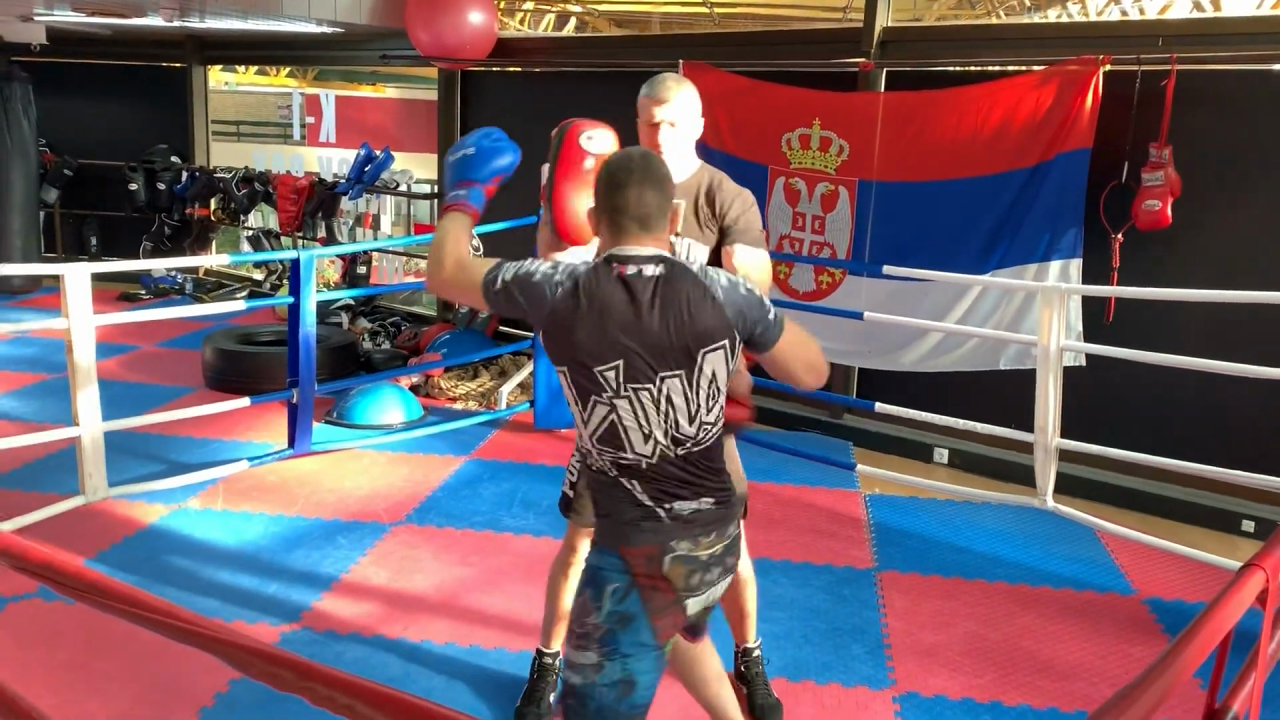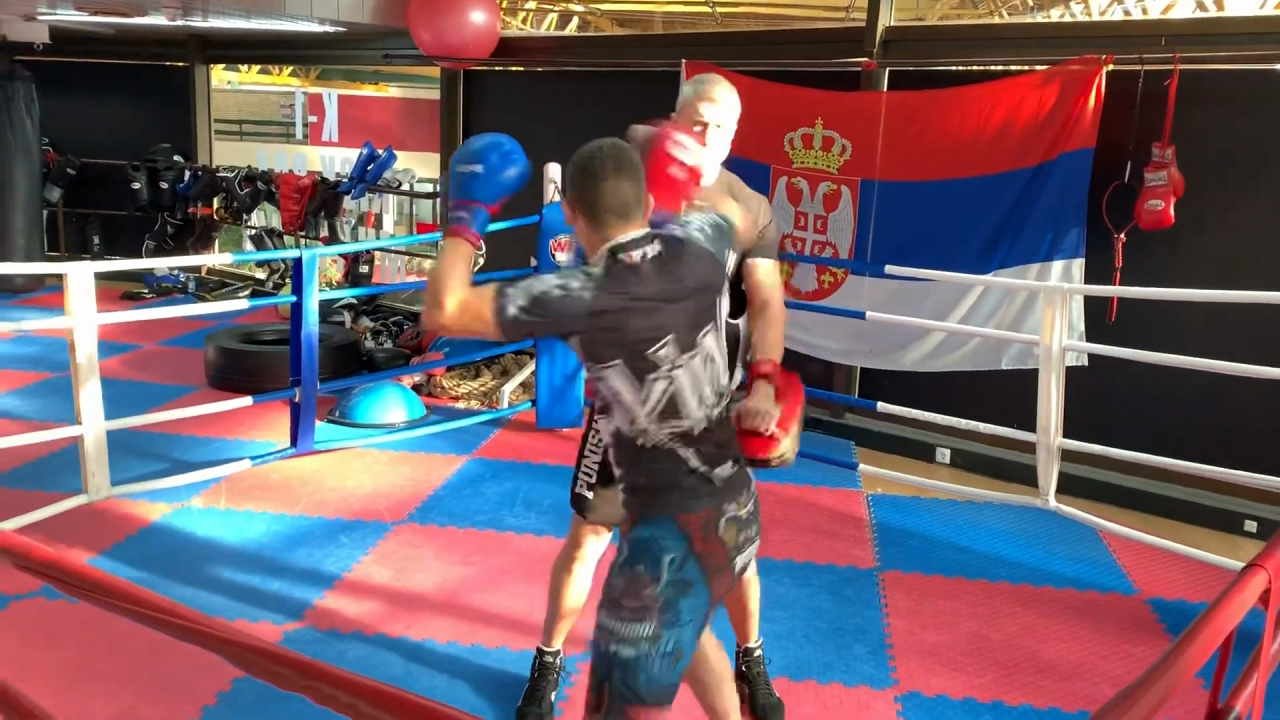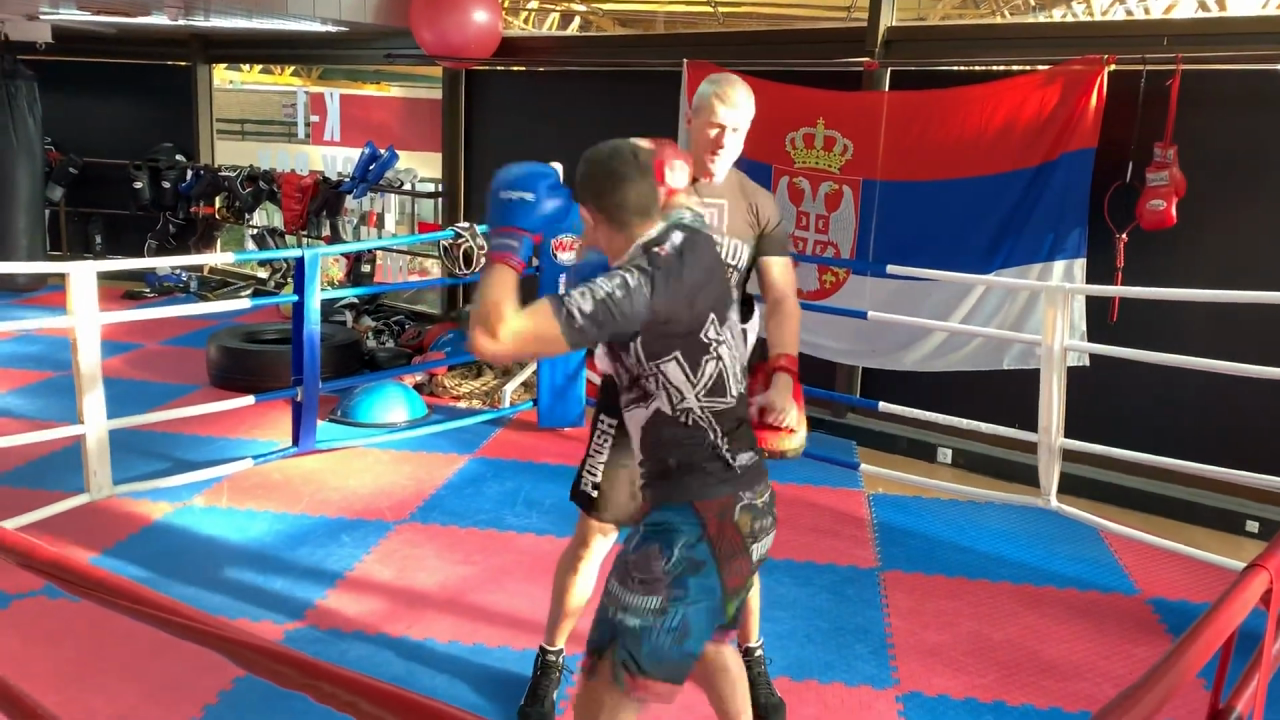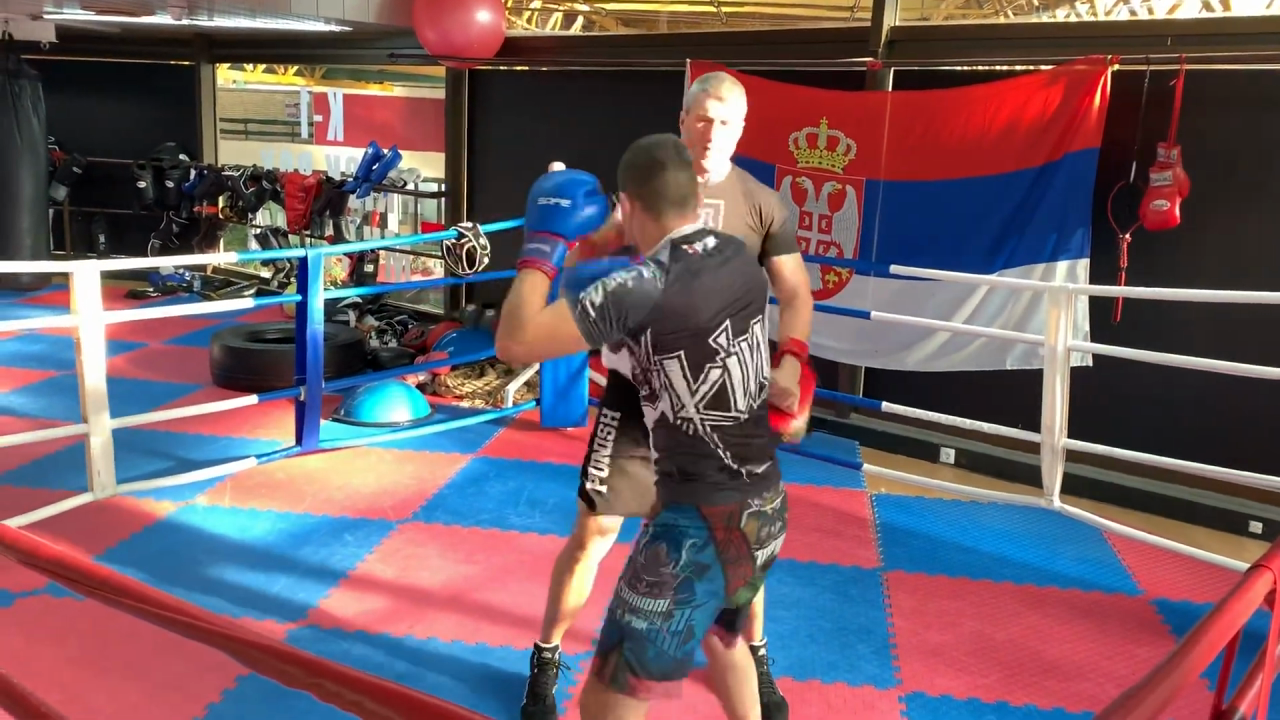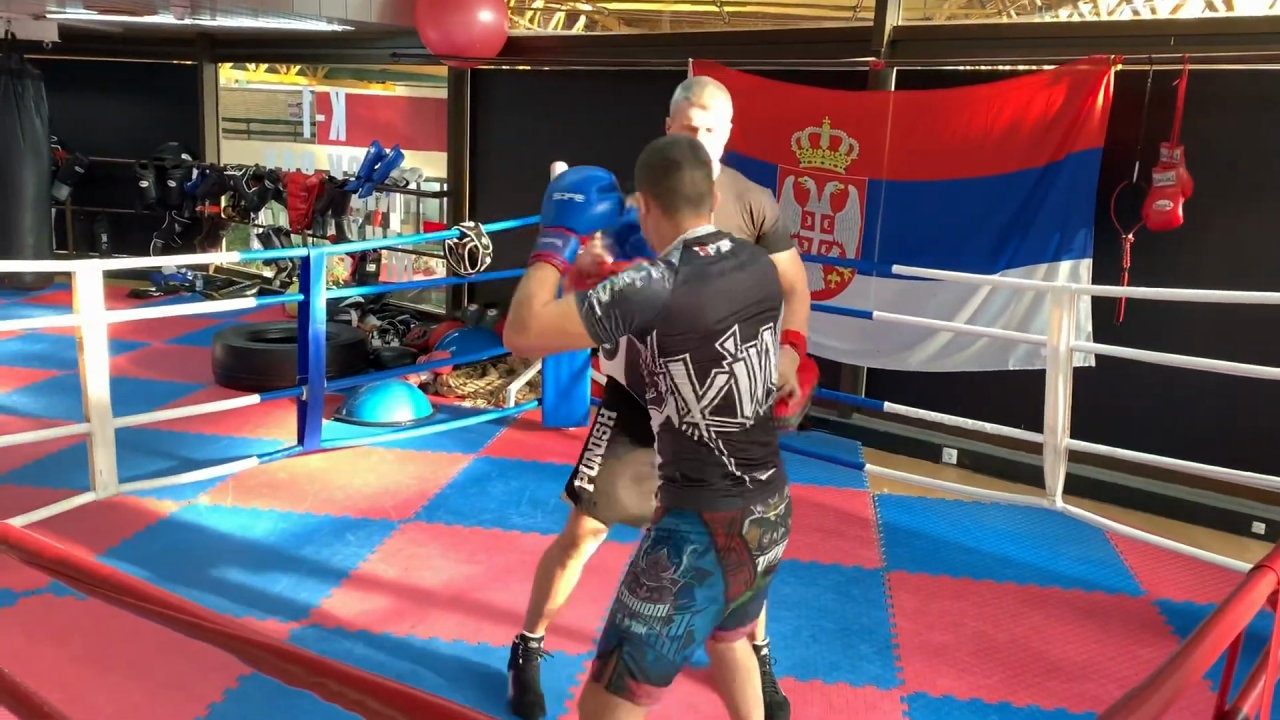
dt=0.1s
person 1, frame 1
left shoulder: (731, 199)
left elbow: (751, 296)
right elbow: (561, 261)
right knee: (579, 537)
left ankle: (748, 660)
right ankle: (547, 663)
person 1, frame 2
left shoulder: (749, 207)
left elbow: (768, 306)
left wrist: (762, 386)
right knee: (586, 535)
left ankle: (750, 660)
right ankle: (548, 662)
person 1, frame 3
left shoulder: (759, 205)
left elbow: (782, 301)
left wrist: (780, 377)
right knee: (593, 534)
left ankle: (750, 657)
right ankle: (549, 661)
person 1, frame 4
left shoulder: (763, 204)
left elbow: (795, 295)
left wrist: (789, 363)
right hip: (639, 393)
right knee: (593, 531)
left ankle: (754, 656)
right ankle: (546, 659)
person 1, frame 5
left shoulder: (754, 203)
left elbow: (794, 290)
left wrist: (786, 350)
right hip: (634, 399)
right knee: (582, 531)
left ankle: (755, 655)
right ankle: (527, 650)
person 2, frame 1
left shoulder: (561, 290)
right shoulder: (718, 292)
left elbow: (448, 274)
right elbow: (810, 371)
left wrist: (462, 196)
left hip: (639, 548)
right hip: (713, 536)
right knee: (681, 632)
person 2, frame 2
left shoulder: (577, 296)
right shoulder: (695, 248)
left elbow: (443, 313)
right elbow: (735, 217)
left wrist: (466, 213)
left hip: (673, 526)
right hip: (732, 507)
right knee: (683, 631)
person 2, frame 3
left shoulder: (627, 291)
right shoulder: (700, 244)
left elbow: (490, 341)
left wrist: (509, 239)
left hip: (690, 515)
right hip: (747, 499)
right knee: (706, 633)
person 2, frame 4
left shoulder: (642, 287)
right shoulder: (742, 260)
left elbow: (514, 343)
left wrist: (543, 246)
left hip: (700, 519)
right hip: (762, 506)
right knee: (720, 633)
person 2, frame 5
left shoulder: (652, 288)
right shoulder: (760, 266)
left elbow: (522, 335)
left wrist: (557, 237)
left hip: (702, 522)
right hip: (768, 508)
right knee: (725, 632)
